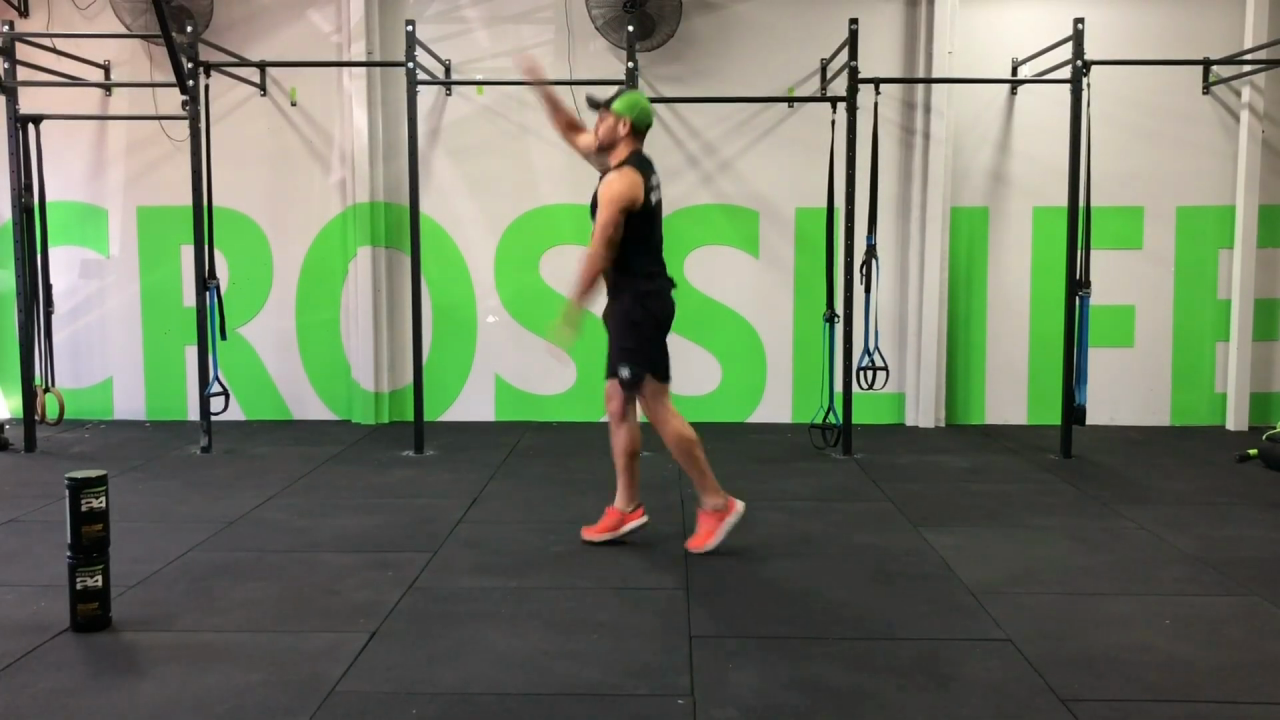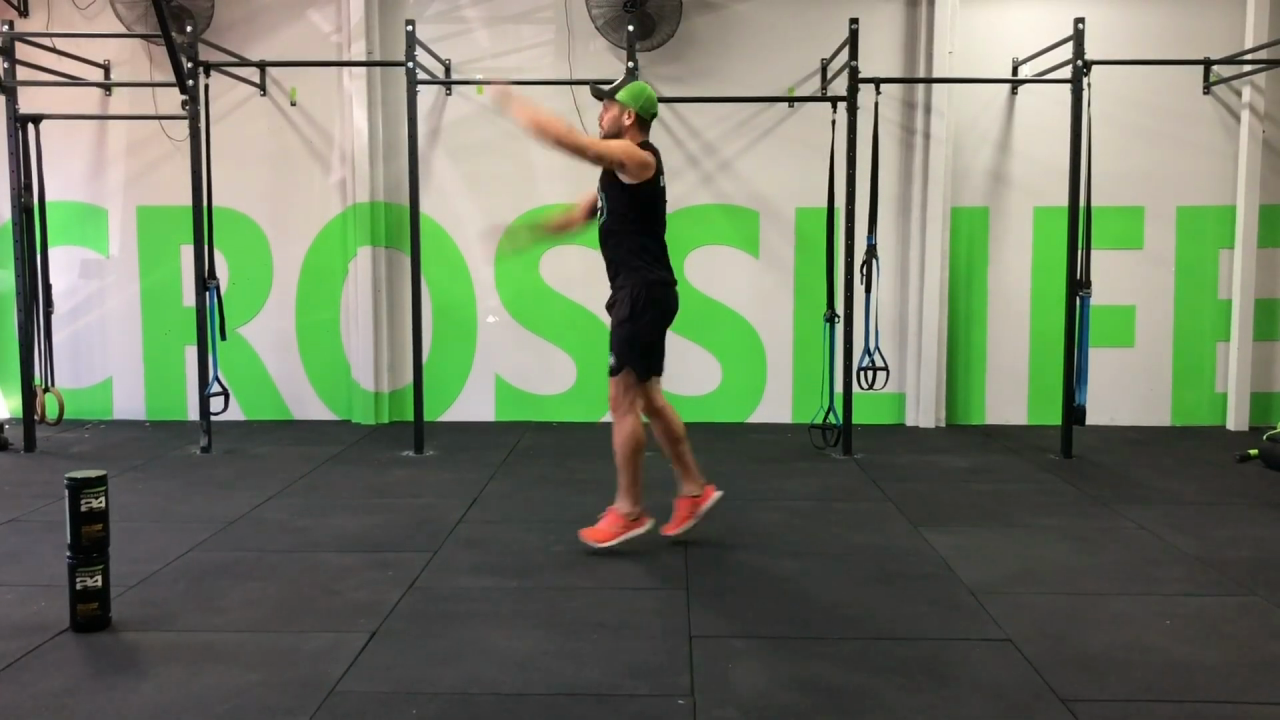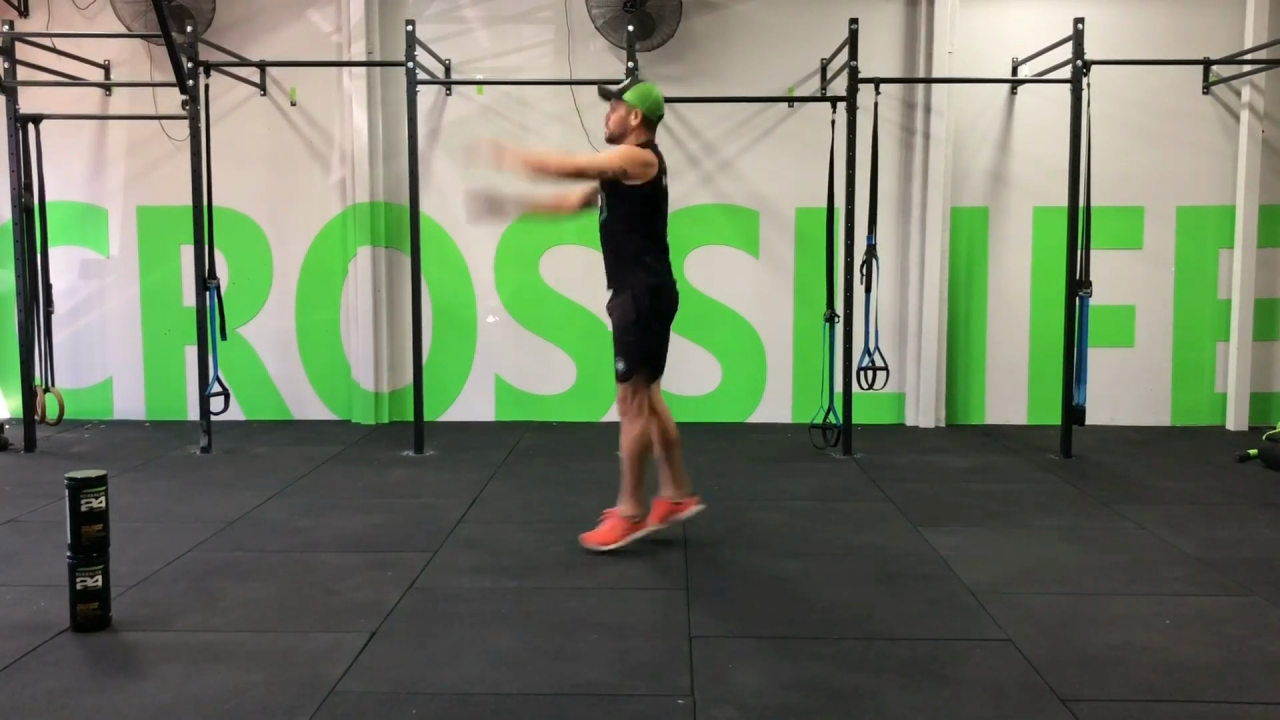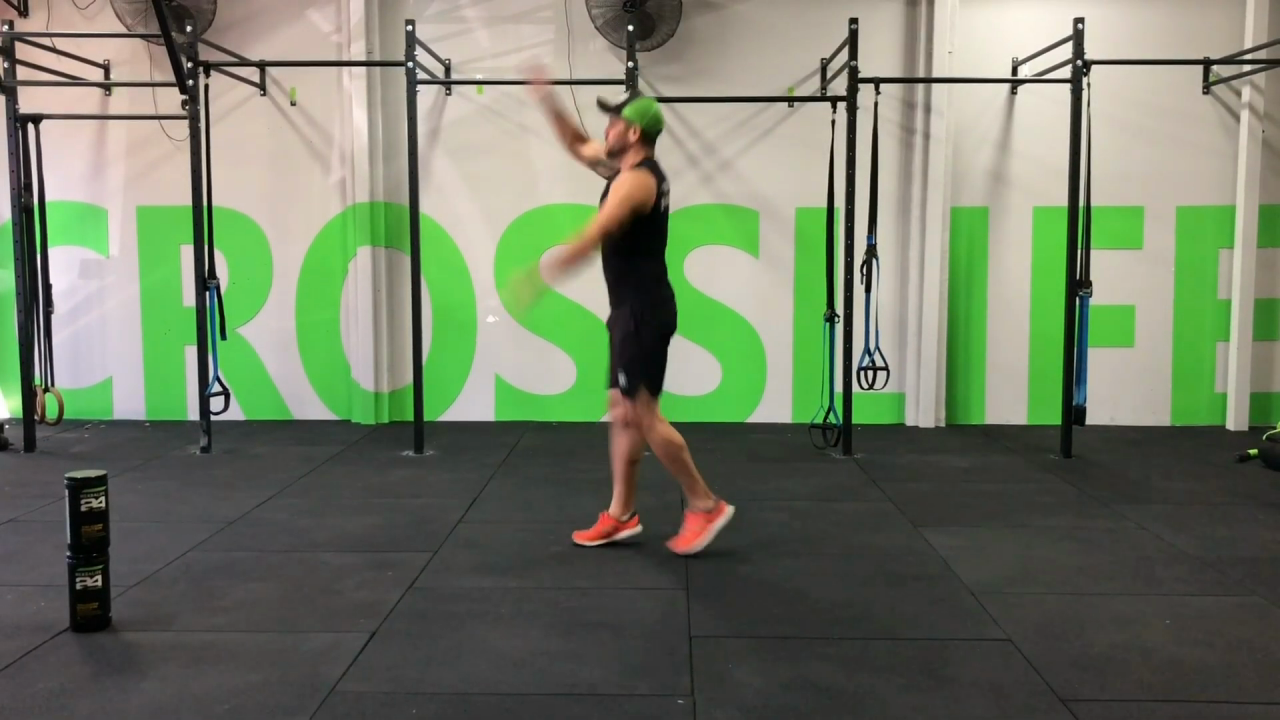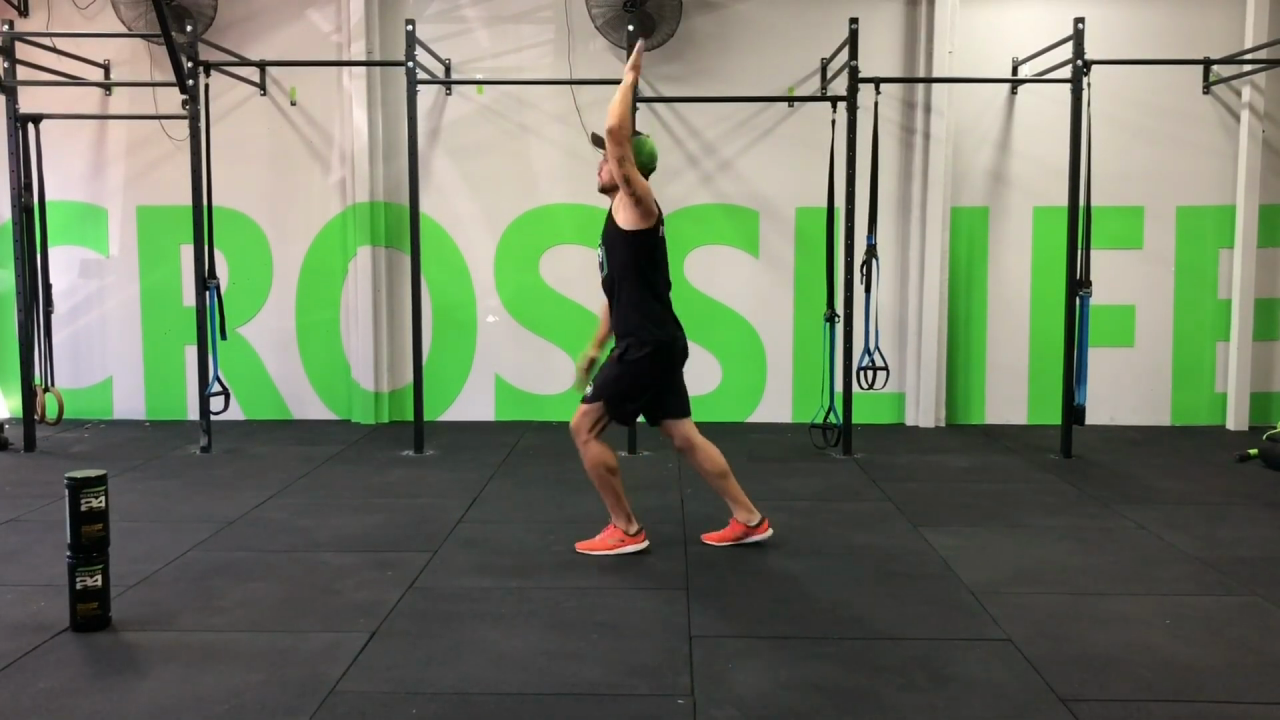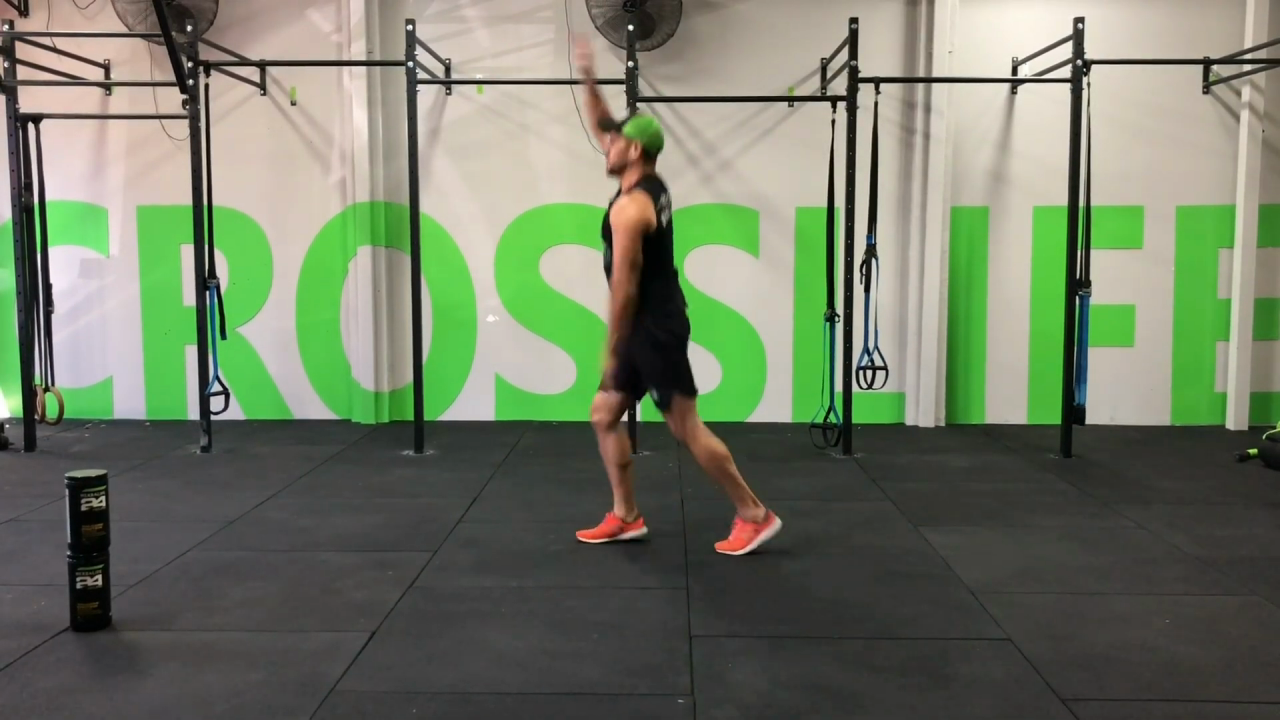
dt=0.4s
person 1, frame 1
left shoulder: (619, 181)
right shoulder: (630, 166)
left elbow: (598, 255)
right elbow: (572, 132)
left wrist: (571, 314)
right wrist: (541, 87)
left hip: (637, 305)
right hip: (636, 304)
left knee: (657, 411)
right knee: (618, 408)
left ankle: (716, 503)
right ankle: (625, 508)
person 1, frame 2
left shoulder: (636, 158)
right shoulder: (621, 163)
left elbow: (568, 137)
right elbow: (578, 216)
left wrist: (518, 106)
left hip: (643, 294)
right hip: (635, 293)
left knee: (624, 401)
right knee: (646, 398)
left ankle: (628, 510)
right ankle: (694, 489)
person 1, frame 3
left shoulder: (638, 158)
right shoulder: (626, 172)
left elbow: (566, 165)
right elbow: (571, 203)
left wrist: (511, 156)
right wrist: (511, 206)
left hip: (644, 297)
right hip: (637, 295)
left knee: (633, 405)
right knee: (644, 400)
left ankle: (630, 512)
right ankle: (676, 494)
person 1, frame 4
left shoulder: (636, 179)
right shoulder: (631, 170)
left elbow: (589, 239)
right elbow: (577, 144)
left wrist: (538, 278)
right wrist: (547, 97)
left hip: (644, 312)
right hip: (635, 311)
left knee: (641, 418)
right knee: (623, 414)
left ankle: (705, 505)
right ankle: (619, 515)
person 1, frame 5
left shoulder: (638, 206)
right shoulder: (625, 218)
left elbow: (614, 130)
right elbow: (618, 293)
left wrist: (629, 78)
right wrist: (594, 349)
left hip: (646, 345)
right hip: (651, 342)
left knee: (584, 430)
right knee: (685, 438)
left ankle: (625, 529)
right ankle: (747, 520)
person 1, frame 6
left shoulder: (630, 207)
right shoulder: (648, 187)
left elbow: (622, 290)
right elbow: (601, 129)
left wrist: (611, 353)
right wrist: (588, 76)
left hip: (655, 329)
right hip: (644, 331)
left knee: (686, 430)
right knee: (604, 416)
left ankle: (754, 515)
right ankle: (624, 515)
